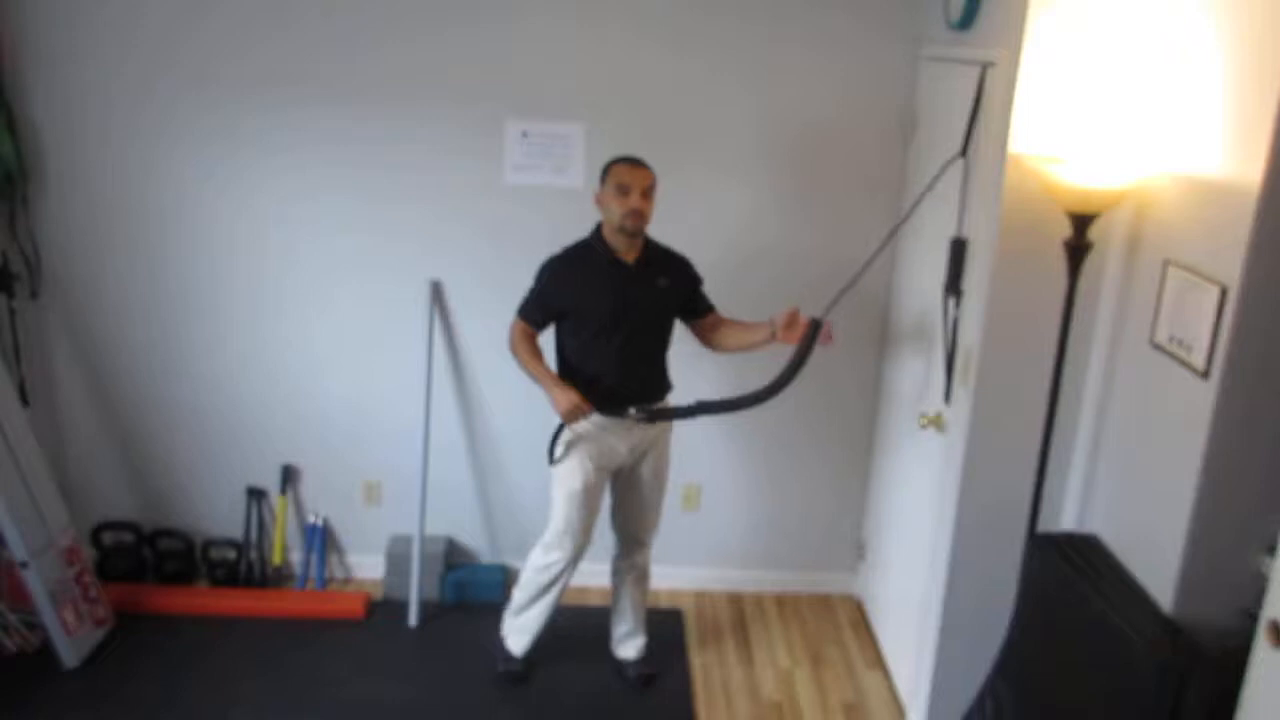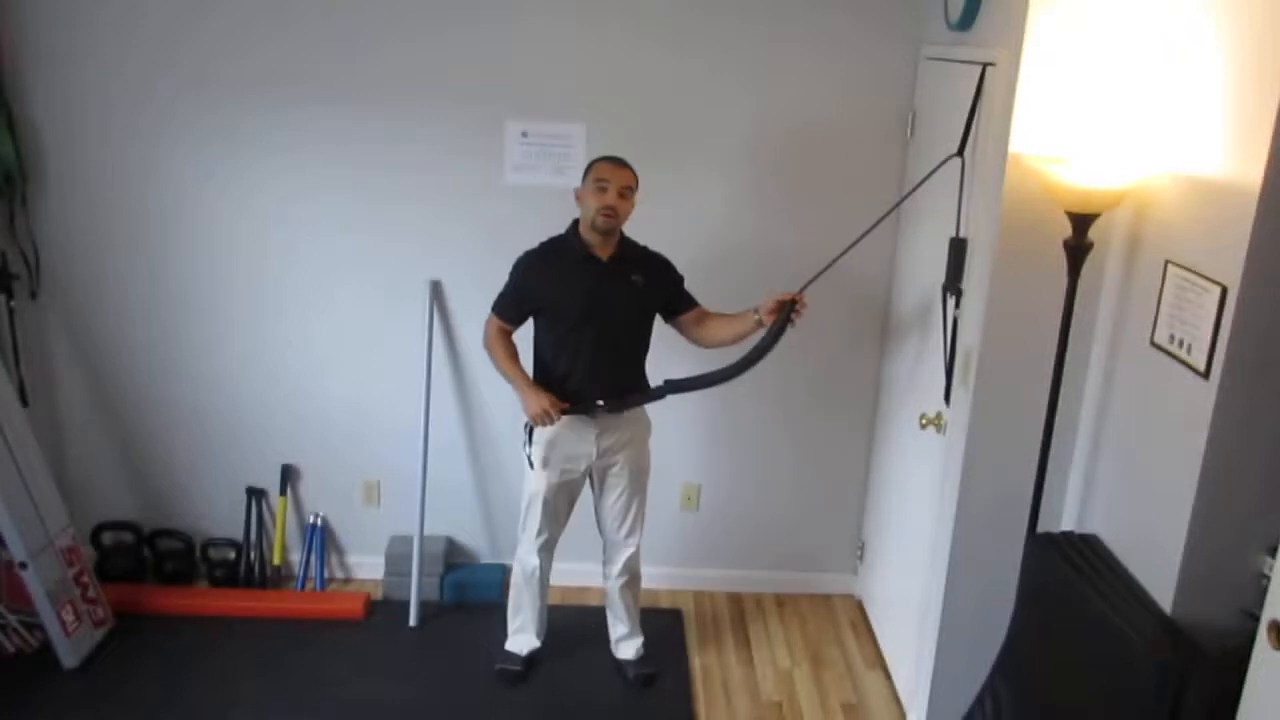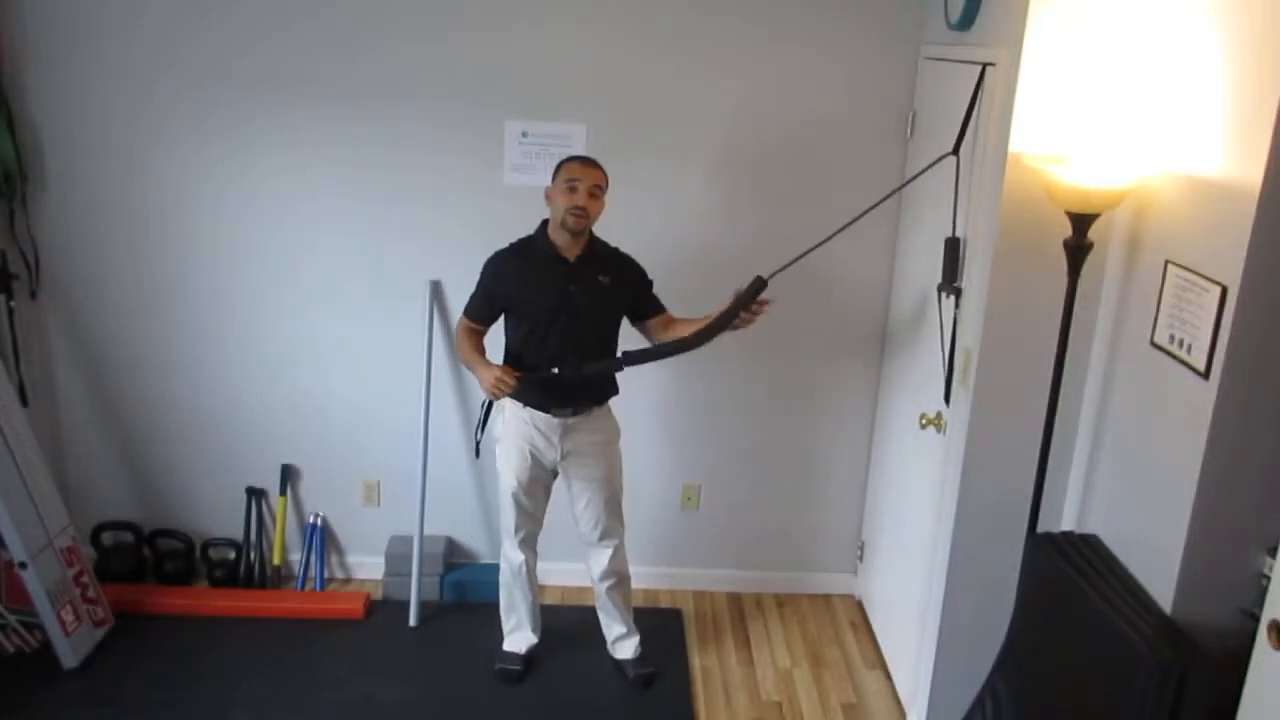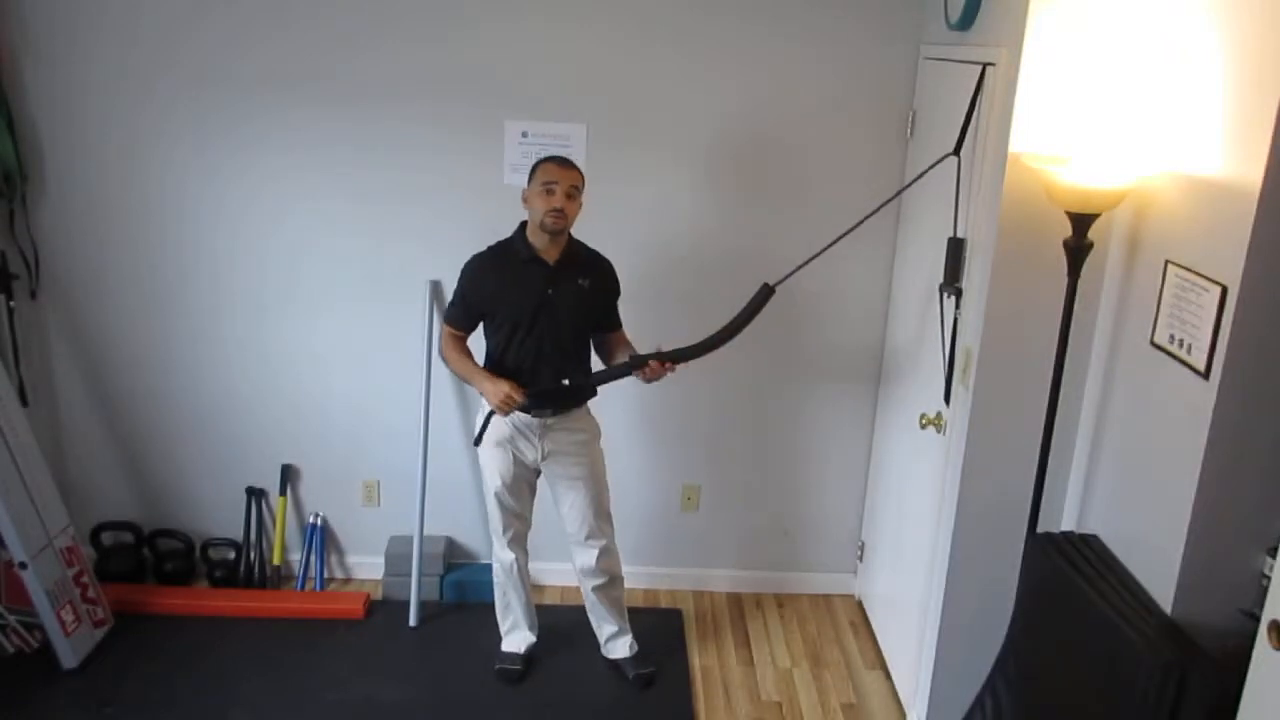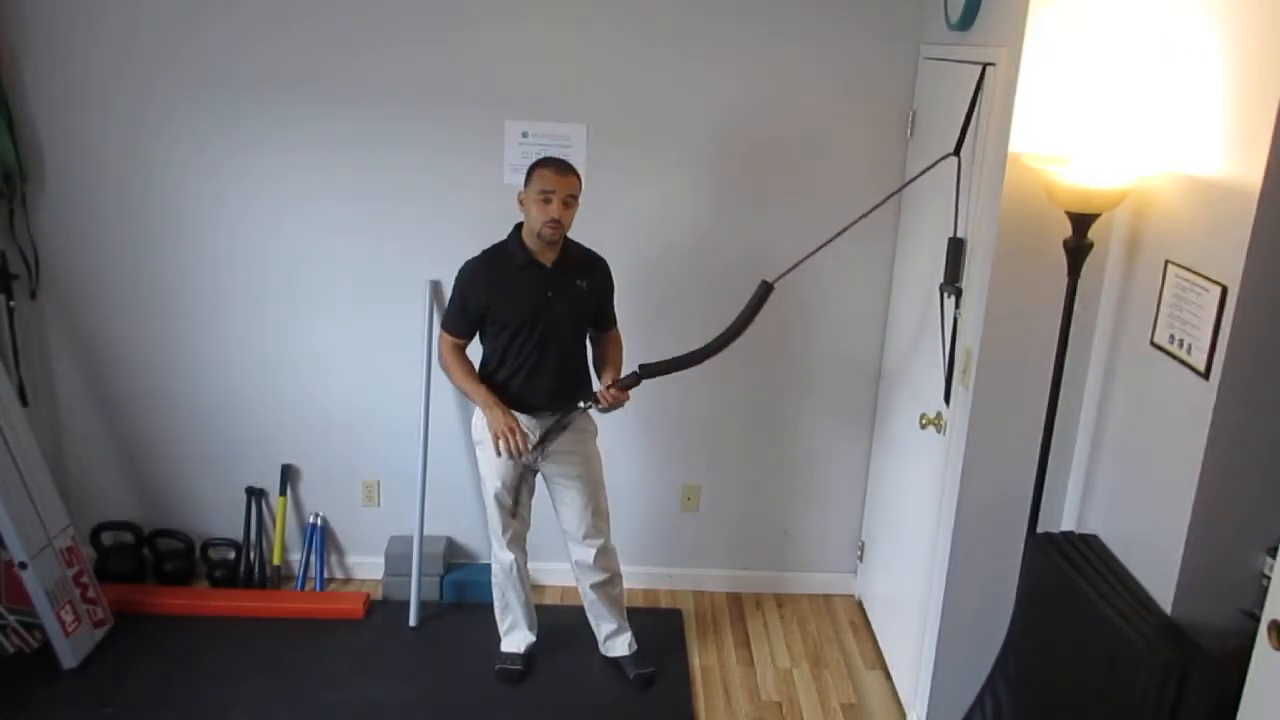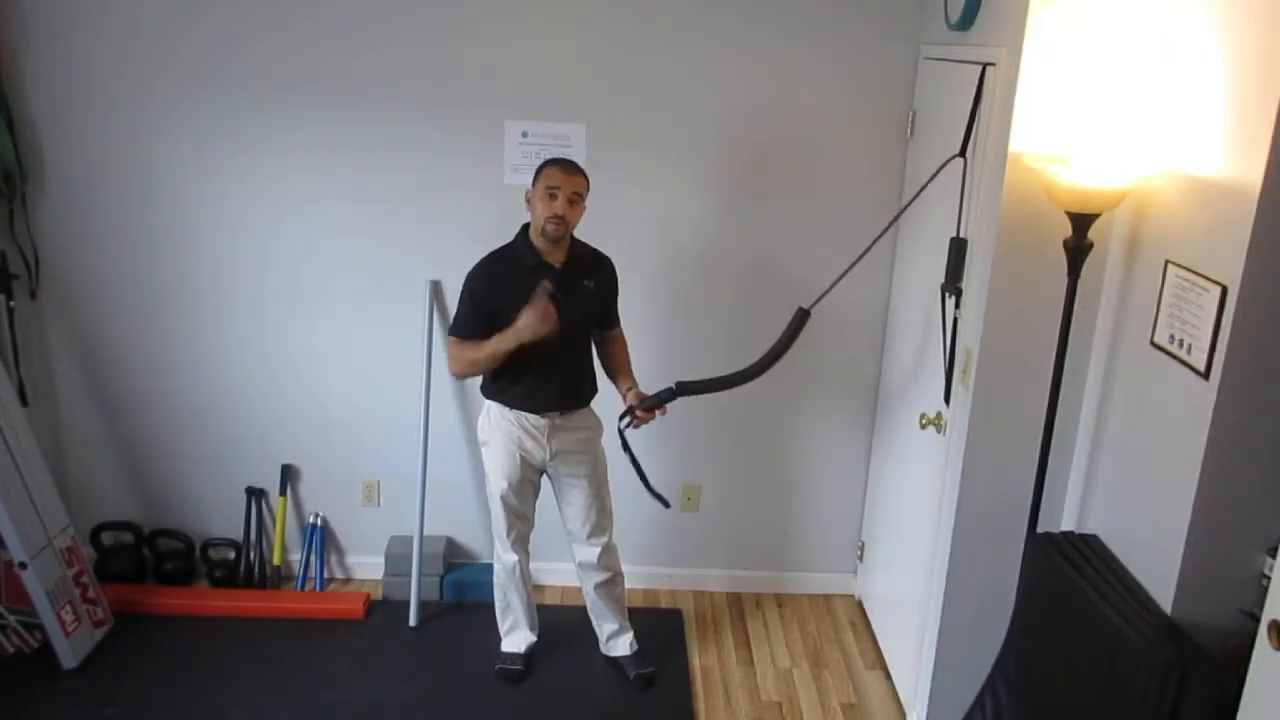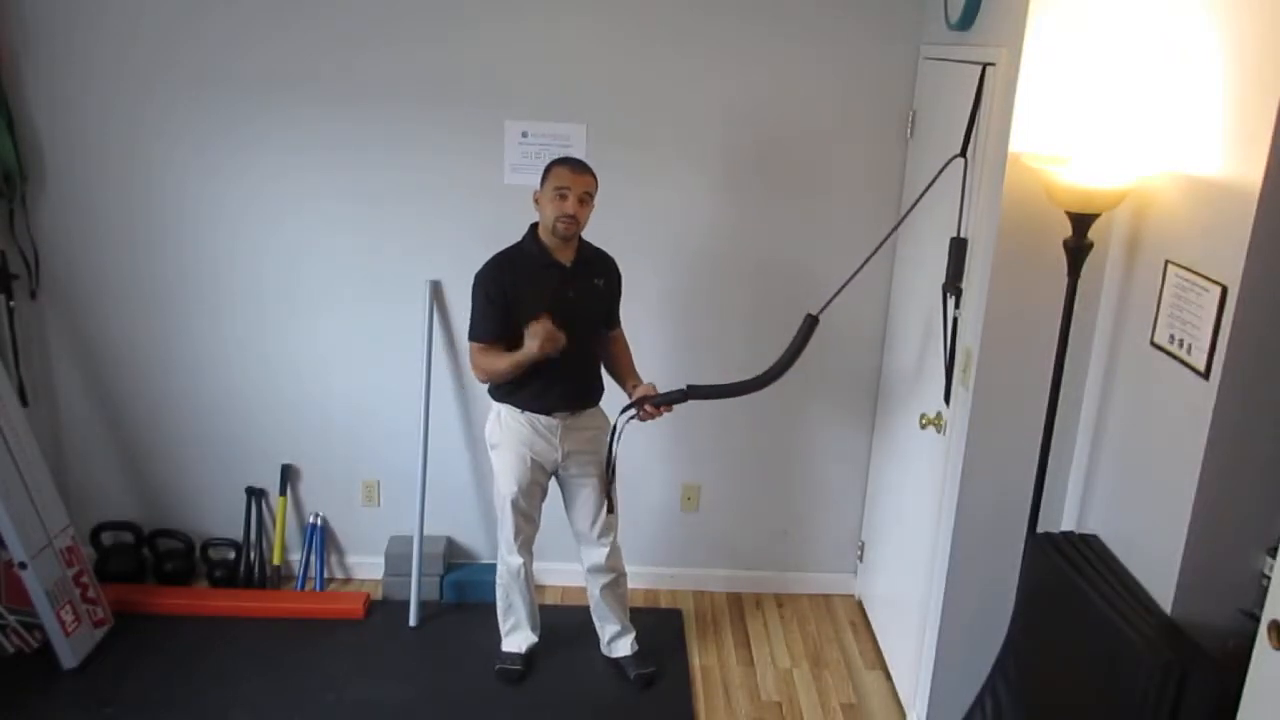
dt=0.4s
person 1, frame 1
left shoulder: (673, 269)
right shoulder: (566, 268)
left elbow: (712, 330)
right elbow: (521, 335)
left wrist: (772, 330)
right wrist: (553, 385)
left hip: (650, 426)
right hip: (588, 425)
left knee: (637, 545)
right knee: (565, 542)
left ankle: (628, 645)
right ankle: (514, 635)
person 1, frame 2
left shoulder: (651, 268)
right shoulder: (540, 263)
left elbow: (699, 326)
right elbow: (496, 331)
left wrist: (758, 318)
right wrist: (525, 388)
left hip: (625, 427)
right hip: (559, 426)
left knee: (624, 545)
right knee: (537, 540)
left ankle: (627, 645)
right ankle: (521, 640)
person 1, frame 3
left shoulder: (620, 269)
right shoulder: (508, 263)
left elbow: (663, 331)
right elbow: (467, 330)
left wrist: (725, 320)
right wrist: (480, 367)
left hip: (591, 424)
right hip: (523, 422)
left knee: (605, 542)
right knee: (518, 540)
left ankle: (624, 644)
right ankle: (518, 639)
person 1, frame 4
left shoulder: (597, 270)
right shoulder: (487, 267)
left elbow: (611, 342)
right elbow: (450, 339)
left wrist: (642, 363)
right wrist: (483, 379)
left hip: (572, 424)
right hip: (506, 424)
left knee: (595, 542)
right knee: (508, 542)
left ankle: (619, 643)
right ankle: (516, 639)
person 1, frame 5
left shoulder: (592, 269)
right shoulder: (482, 271)
left elbow: (606, 335)
right elbow: (450, 349)
left wrist: (610, 379)
right wrist: (491, 408)
left hip: (571, 425)
right hip: (503, 425)
left knee: (592, 541)
right knee: (507, 543)
left ankle: (617, 642)
right ankle: (516, 640)
person 1, frame 6
left shoulder: (598, 268)
right shoulder: (491, 272)
left elbow: (609, 335)
right elbow: (458, 360)
left wrist: (628, 387)
right wrist: (517, 334)
left hip: (577, 423)
right hip: (510, 423)
left knee: (595, 541)
right knee: (510, 544)
left ankle: (618, 642)
right ankle: (516, 639)
person 1, frame 7
left shoulder: (603, 268)
right shoulder: (501, 272)
right elbow: (482, 366)
left wrist: (633, 385)
right wrist: (528, 351)
left hip: (586, 423)
right hip: (519, 425)
left knee: (601, 543)
right knee: (515, 544)
left ankle: (619, 642)
right ankle: (517, 640)
